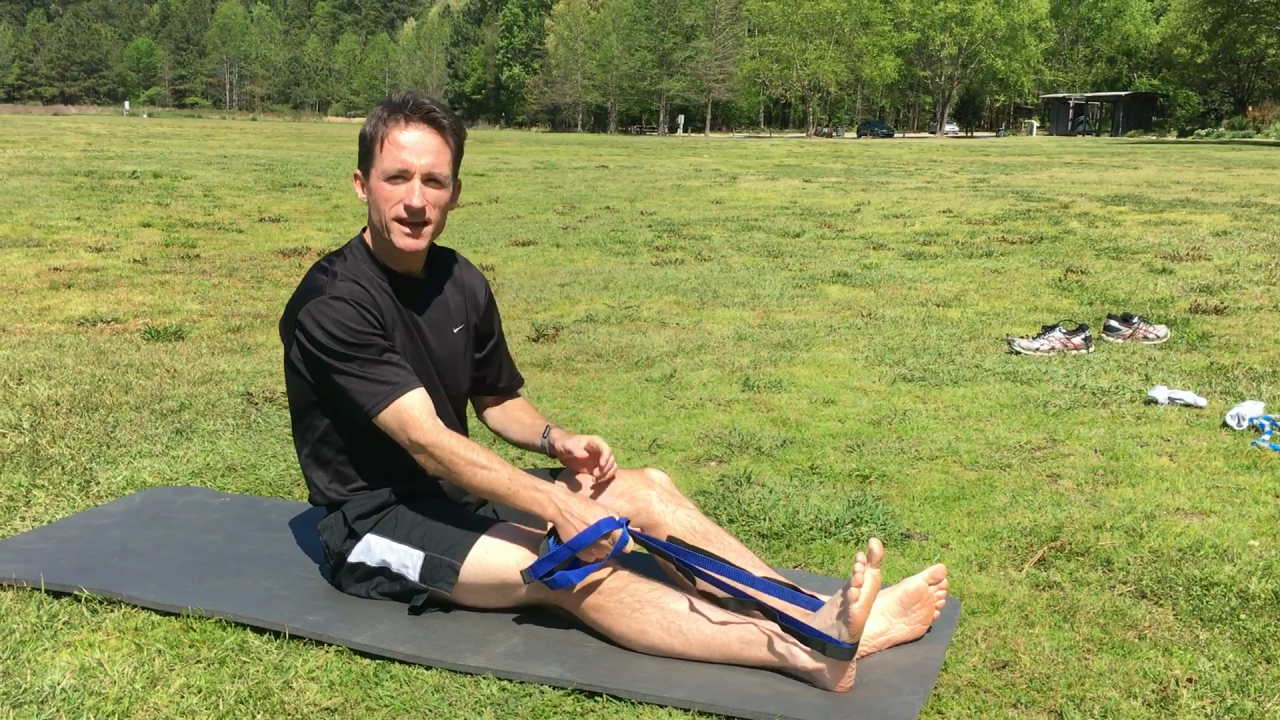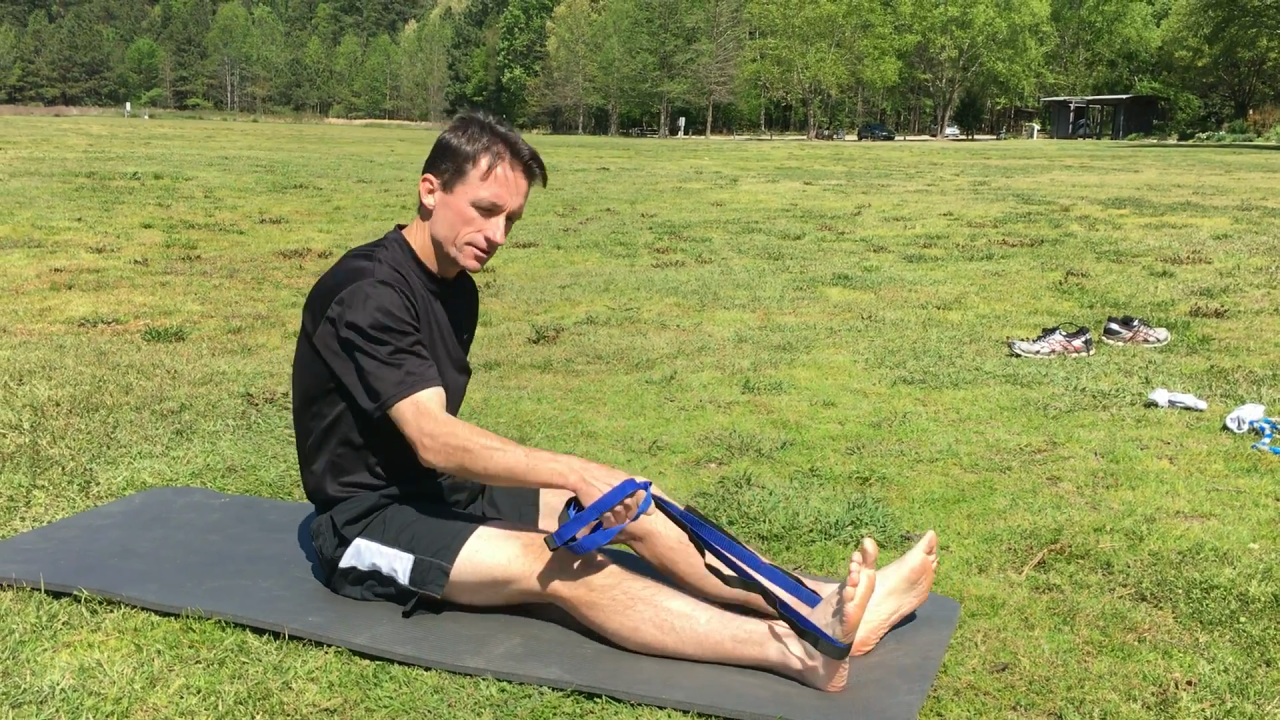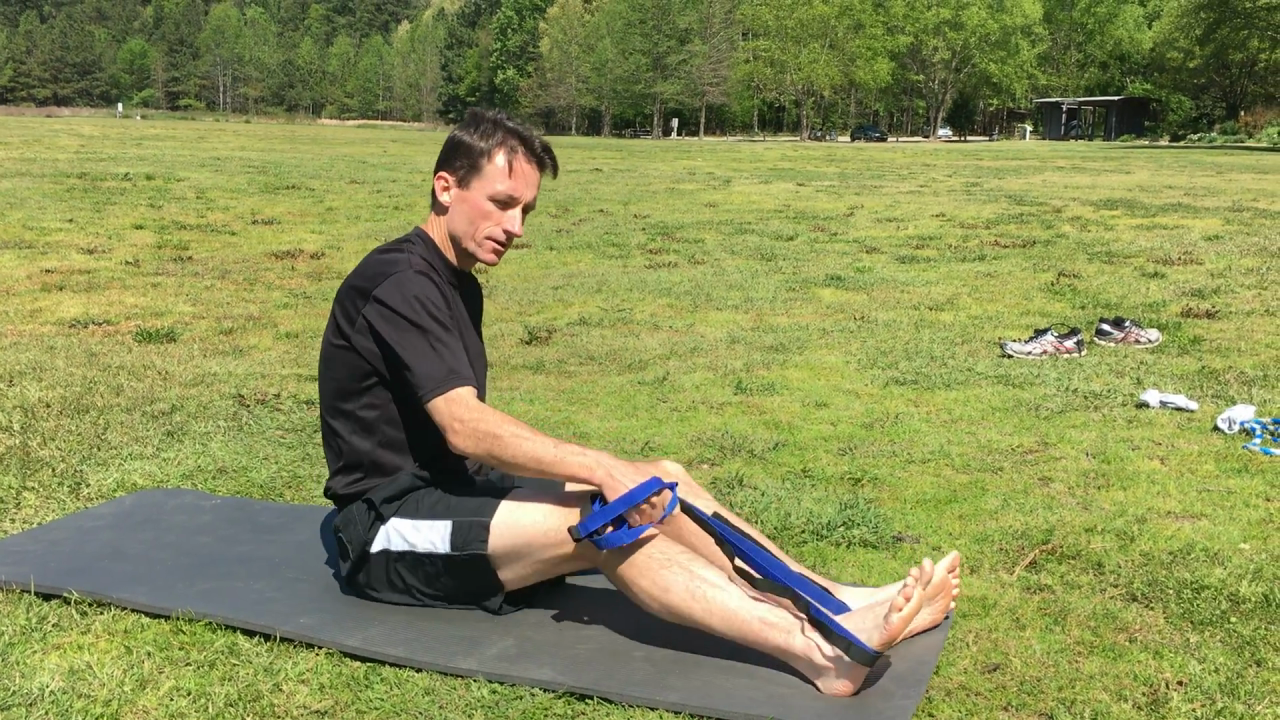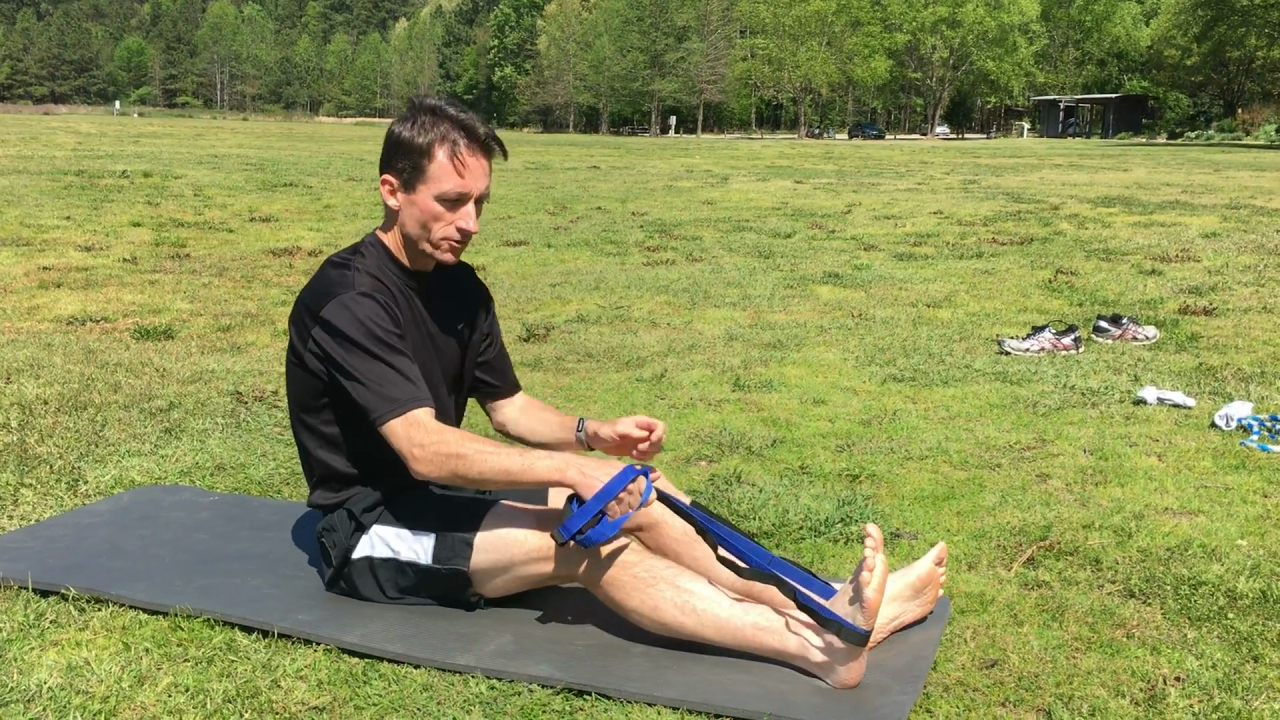
dt=0.5s
person 1, frame 1
left shoulder: (461, 282)
right shoulder: (332, 304)
left elbow: (500, 401)
right elbow: (427, 441)
left wrist: (556, 437)
right wrist: (558, 504)
left hip: (454, 491)
right hip: (375, 523)
left knee: (648, 491)
left ankle: (816, 620)
right ankle: (807, 656)
person 1, frame 2
left shoulder: (455, 289)
right shoulder: (372, 290)
right elbow: (432, 439)
right wrist: (574, 476)
left hip: (436, 491)
right hip: (366, 523)
left knee: (628, 508)
right knee: (559, 568)
left ankle: (816, 609)
right ankle: (795, 653)
person 1, frame 3
left shoulder: (456, 284)
right shoulder: (403, 282)
right elbow: (464, 427)
right wrist: (603, 469)
left hip: (442, 497)
right hip: (387, 528)
left knee: (662, 483)
left ankle: (840, 609)
right ankle: (820, 651)
person 1, frame 4
left shoulder: (459, 286)
right shoulder: (348, 299)
left elbow: (511, 407)
right elbow: (424, 449)
left wrist: (595, 434)
right wrist: (570, 468)
left hip: (439, 497)
right hip: (370, 529)
left knee: (637, 506)
right knee: (582, 542)
left ankle: (828, 610)
right ankle: (814, 647)
